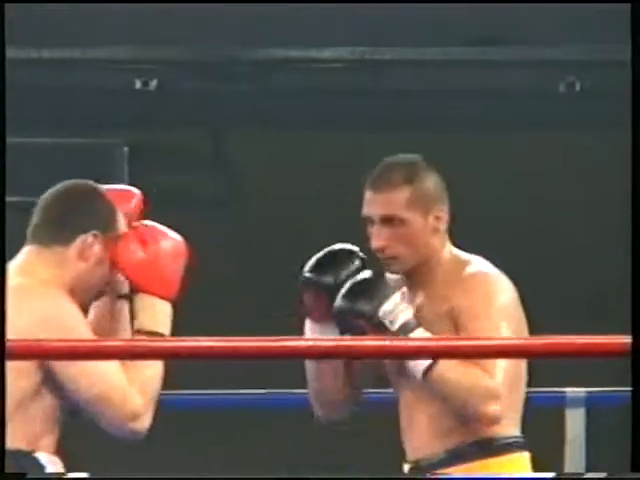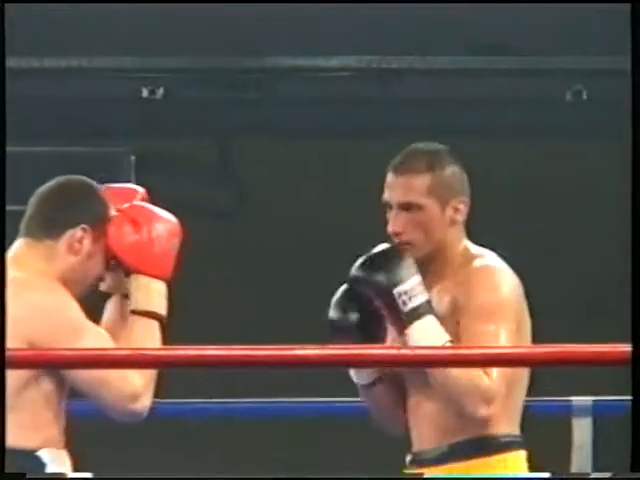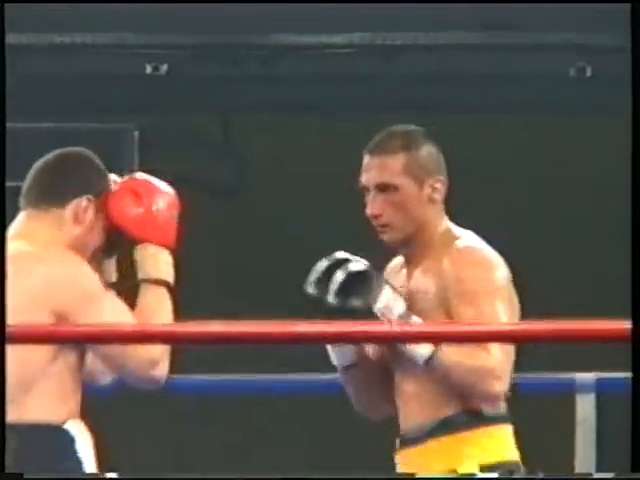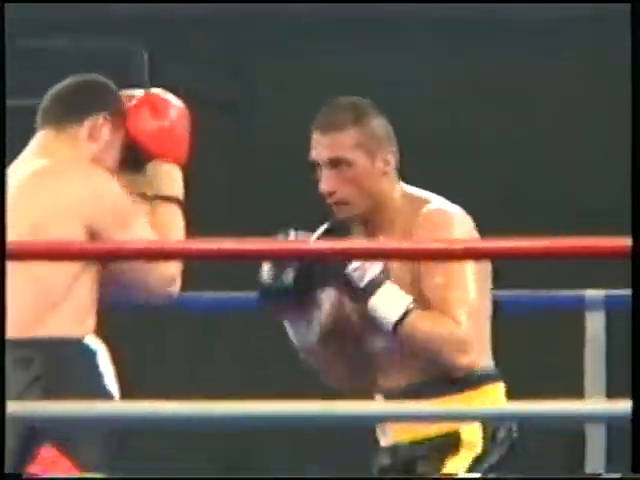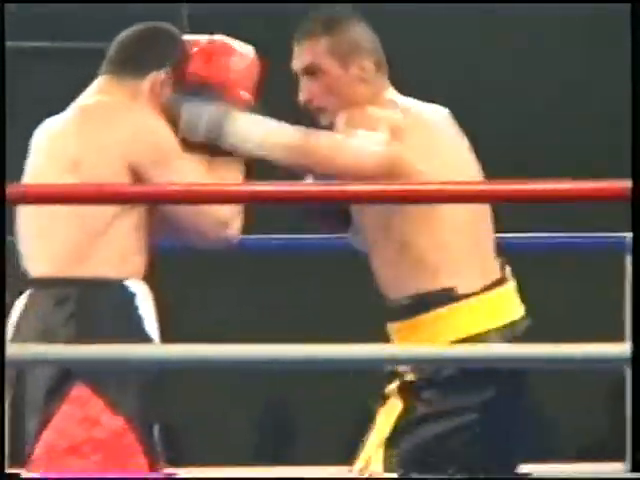
dt=0.3s
person 1, frame 1
left shoulder: (478, 287)
right shoulder: (388, 291)
left elbow: (489, 404)
right elbow: (329, 404)
left wrist: (403, 329)
right wrist: (321, 316)
right hip: (426, 476)
person 1, frame 2
left shoulder: (488, 281)
right shoulder: (409, 290)
left elbow: (483, 402)
right elbow: (395, 418)
left wrist: (413, 309)
right wrist: (359, 345)
right hip: (430, 472)
person 1, frame 3
left shoulder: (469, 261)
right shoulder: (395, 274)
left elbow: (490, 379)
right elbow: (375, 404)
left wrist: (395, 317)
left hip: (473, 467)
right hip: (424, 470)
person 1, frame 4
left shoulder: (437, 227)
right shoulder: (342, 240)
left elbow: (464, 349)
right elbow: (346, 376)
left wrist: (369, 284)
right wrist: (299, 316)
left hip: (460, 433)
right hip: (402, 436)
person 1, frame 5
left shoulder: (383, 128)
right shoulder: (425, 121)
left elbow: (342, 156)
left wrist: (216, 120)
right wrist: (358, 215)
left hip: (452, 345)
person 2, frame 1
left shoulder: (16, 295)
right shoulder: (46, 307)
left elbow: (97, 365)
right elbow: (132, 415)
left wrist: (118, 287)
right wrist: (154, 302)
person 2, frame 2
left shoulder: (16, 292)
right shoulder: (38, 299)
left elbow: (104, 371)
right elbow: (132, 396)
left wrist: (122, 281)
right wrist: (149, 283)
person 2, frame 3
left shoulder: (19, 267)
right shoulder: (56, 270)
right elbow: (150, 362)
right wrist: (154, 251)
left hip: (25, 456)
right hip: (40, 461)
person 2, frame 4
left shoulder: (14, 189)
right shoulder: (86, 186)
right elbow: (163, 279)
left wrist: (130, 185)
right wrist: (166, 170)
left hip: (18, 379)
right hip: (56, 383)
person 2, frame 5
left shoulder: (54, 130)
right shoulder: (133, 124)
right elbow: (220, 222)
left wrist: (187, 141)
left hip: (52, 322)
right hip: (92, 328)
left knee: (133, 465)
